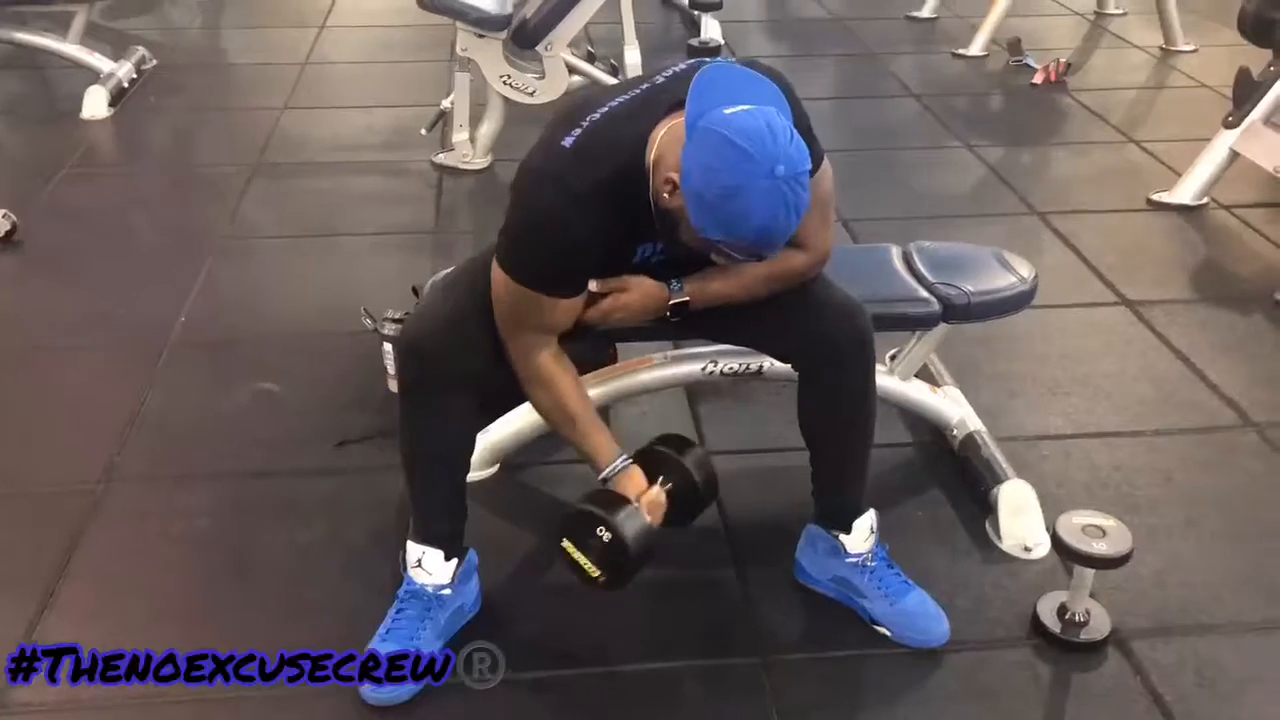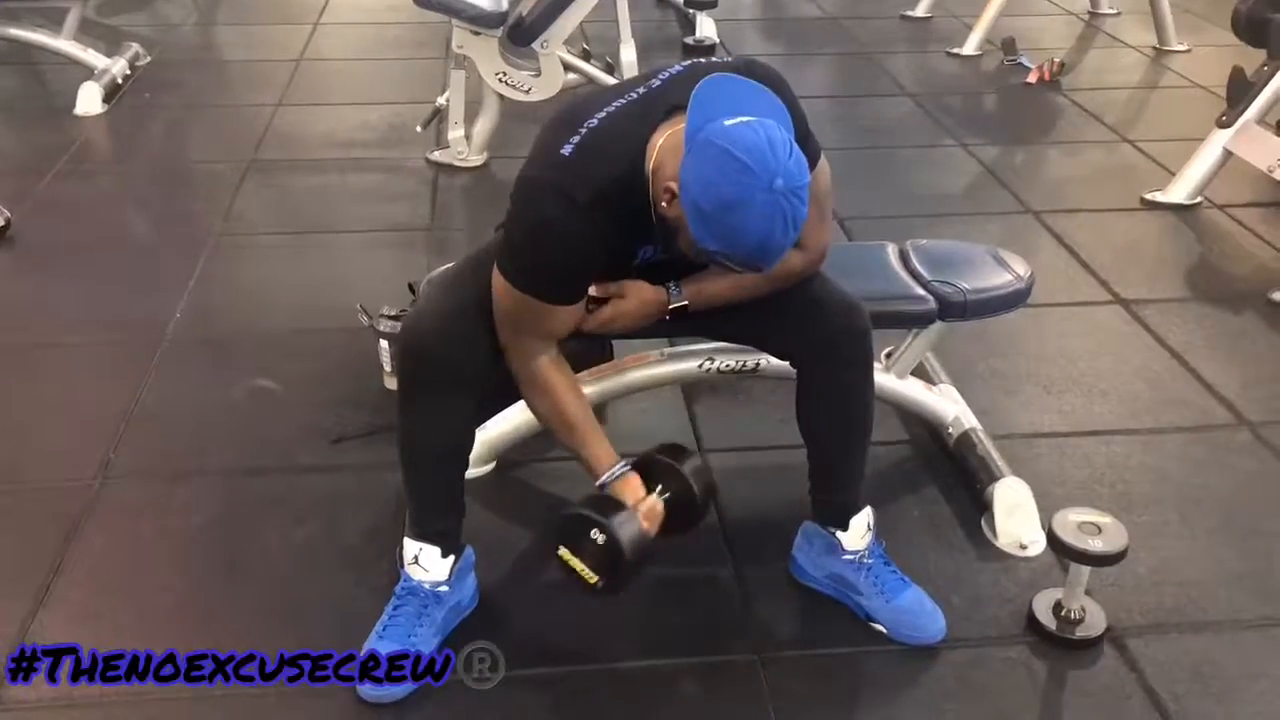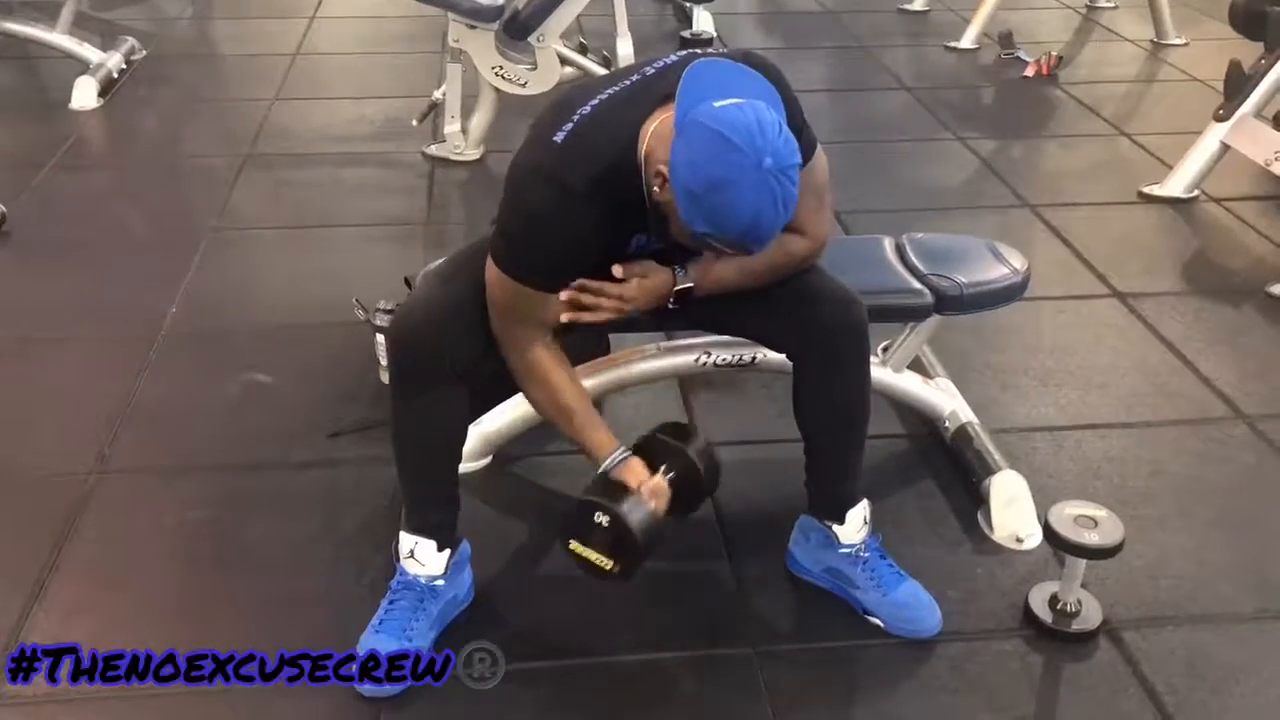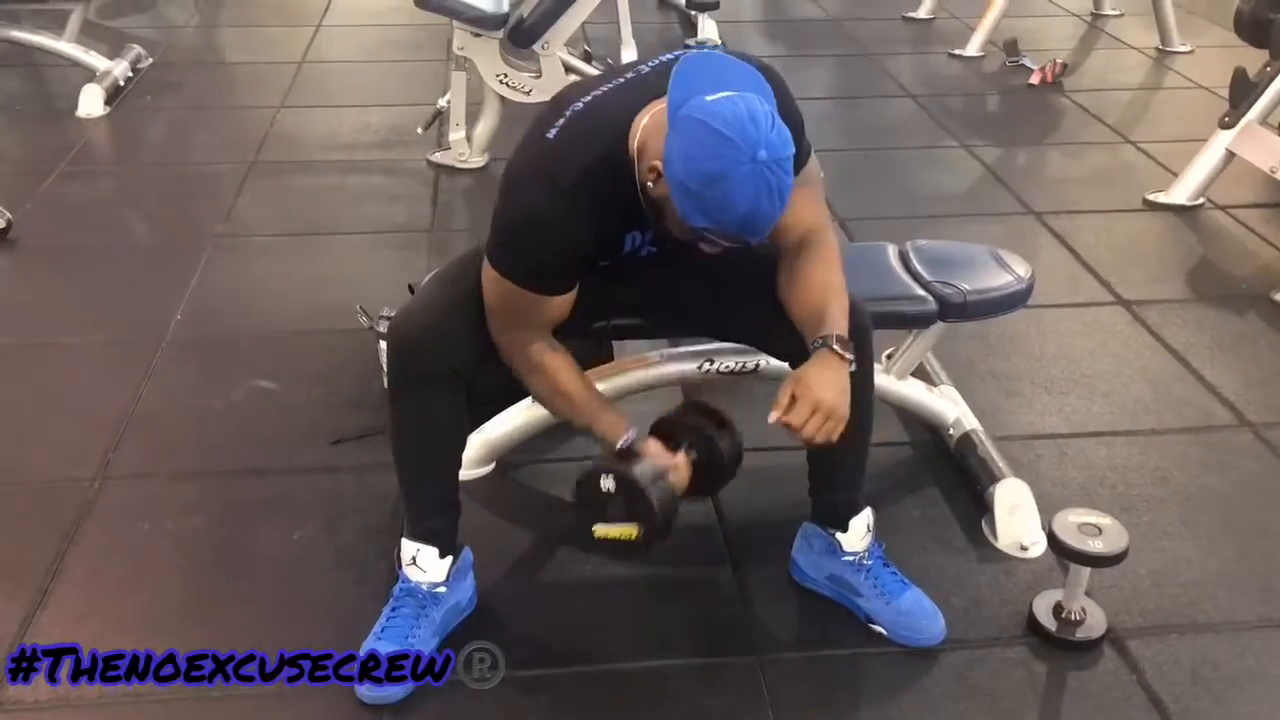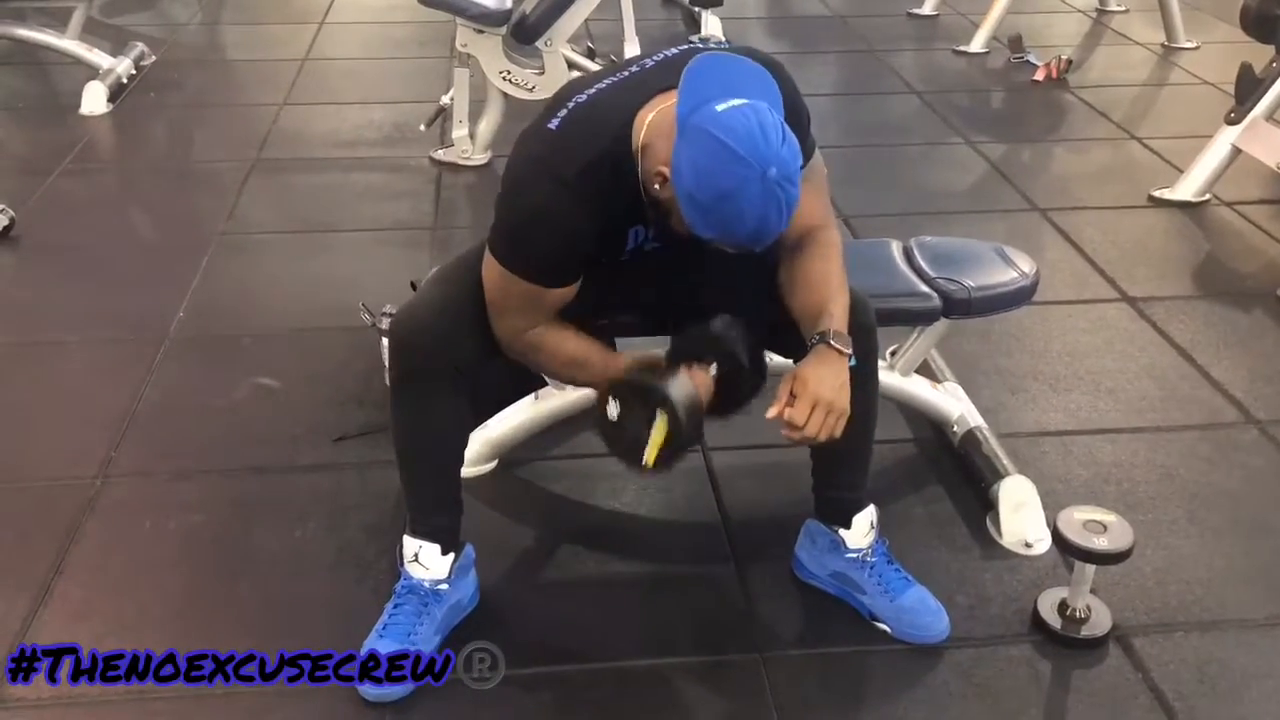
dt=1s
person 1, frame 1
left shoulder: (767, 114)
right shoulder: (563, 186)
left elbow: (809, 250)
right elbow: (531, 345)
left wrist: (671, 297)
right wrist: (616, 468)
left hip: (681, 283)
right hip: (568, 272)
left knee: (842, 332)
right knee: (431, 347)
left ankle: (843, 546)
right ankle: (438, 573)
person 1, frame 2
left shoulder: (762, 112)
right shoulder: (563, 196)
left elbow: (807, 248)
right elbow: (531, 348)
left wrist: (669, 300)
right wrist: (613, 475)
left hip: (677, 281)
right hip: (568, 269)
left knee: (840, 327)
right knee: (430, 343)
left ankle: (839, 542)
right ankle: (436, 569)
person 1, frame 3
left shoulder: (759, 102)
right shoulder: (557, 182)
left elbow: (807, 234)
right elbow: (526, 340)
left wrist: (678, 283)
right wrist: (617, 462)
left hip: (679, 271)
right hip: (563, 264)
left knee: (837, 320)
right knee: (422, 335)
left ankle: (835, 536)
right ankle: (430, 564)
person 1, frame 4
left shoulder: (759, 107)
right shoulder: (552, 181)
left elbow: (808, 237)
right elbow: (524, 339)
left wrist: (830, 351)
right wrist: (630, 444)
left hip: (675, 262)
right hip: (564, 271)
left knee: (844, 325)
right knee: (420, 341)
left ankle: (838, 544)
right ankle: (432, 570)
person 1, frame 5
left shoulder: (763, 102)
right shoulder: (555, 175)
left elbow: (812, 232)
right elbow: (522, 326)
left wrist: (828, 345)
left hip: (678, 250)
right hip: (560, 269)
left knee: (850, 322)
right knee: (422, 339)
left ankle: (843, 540)
right ankle: (435, 566)
